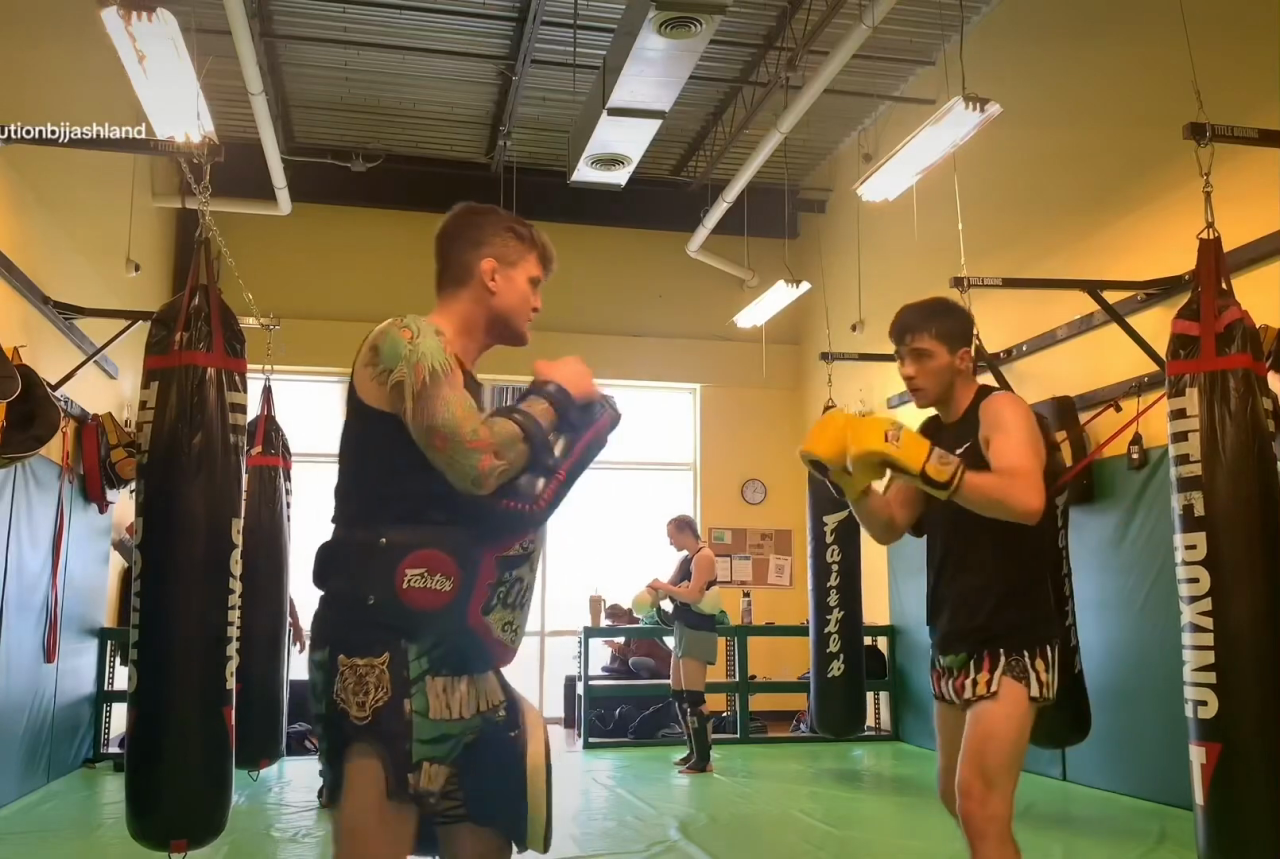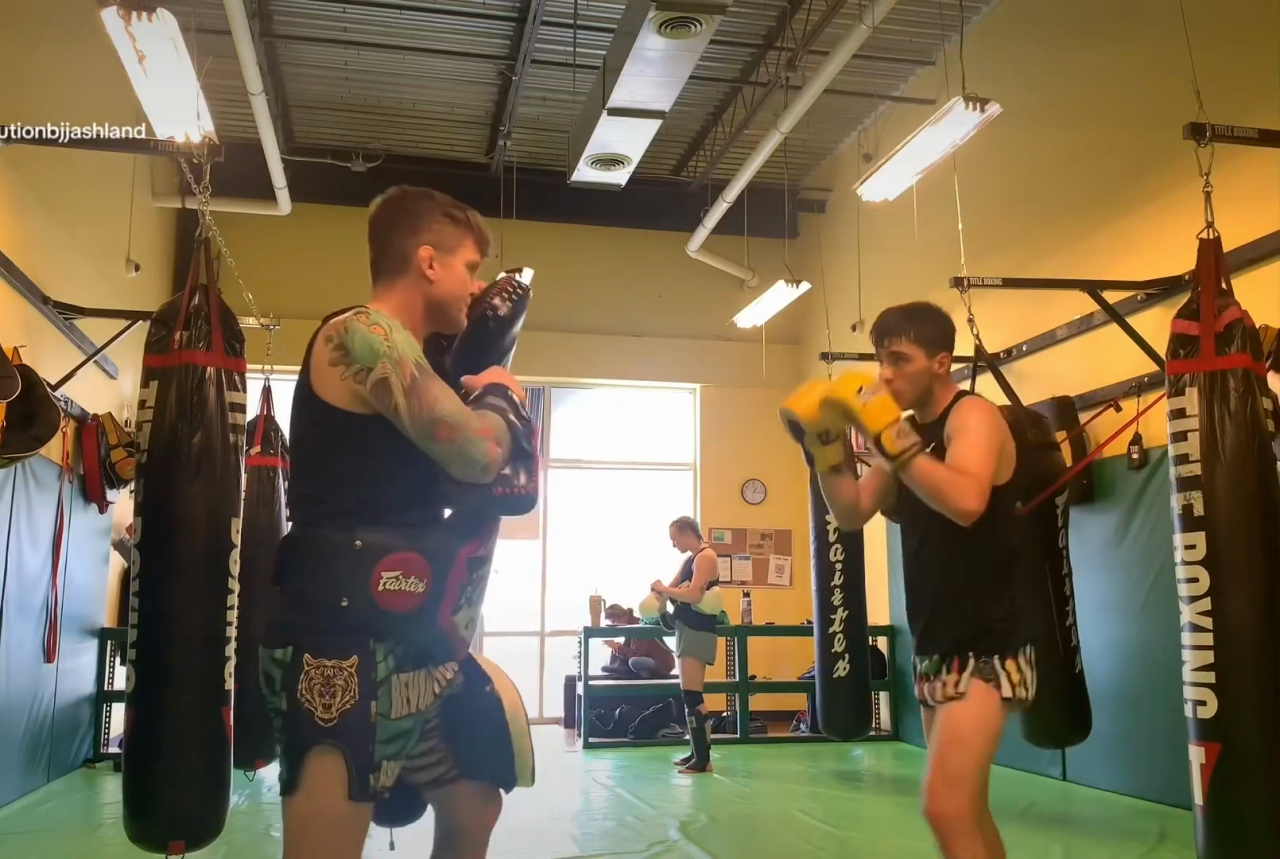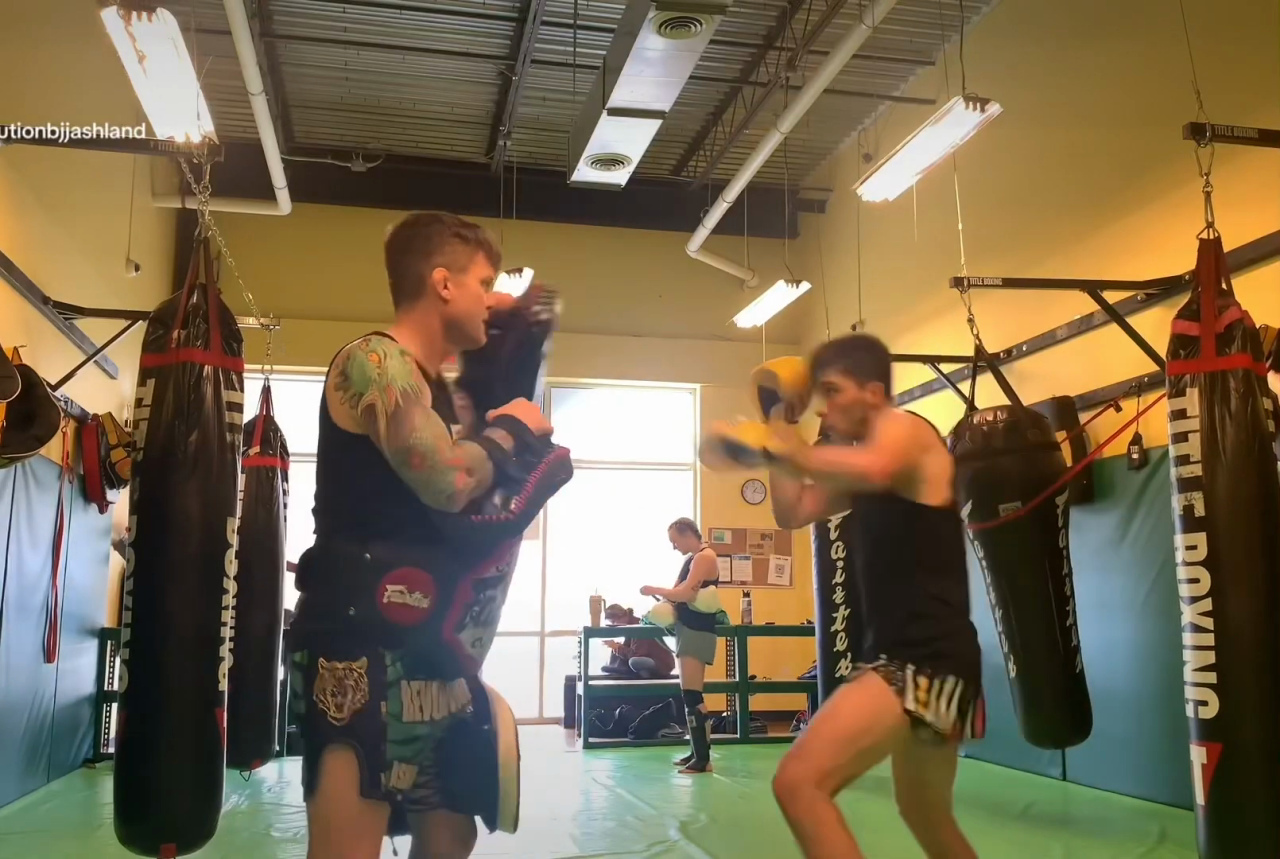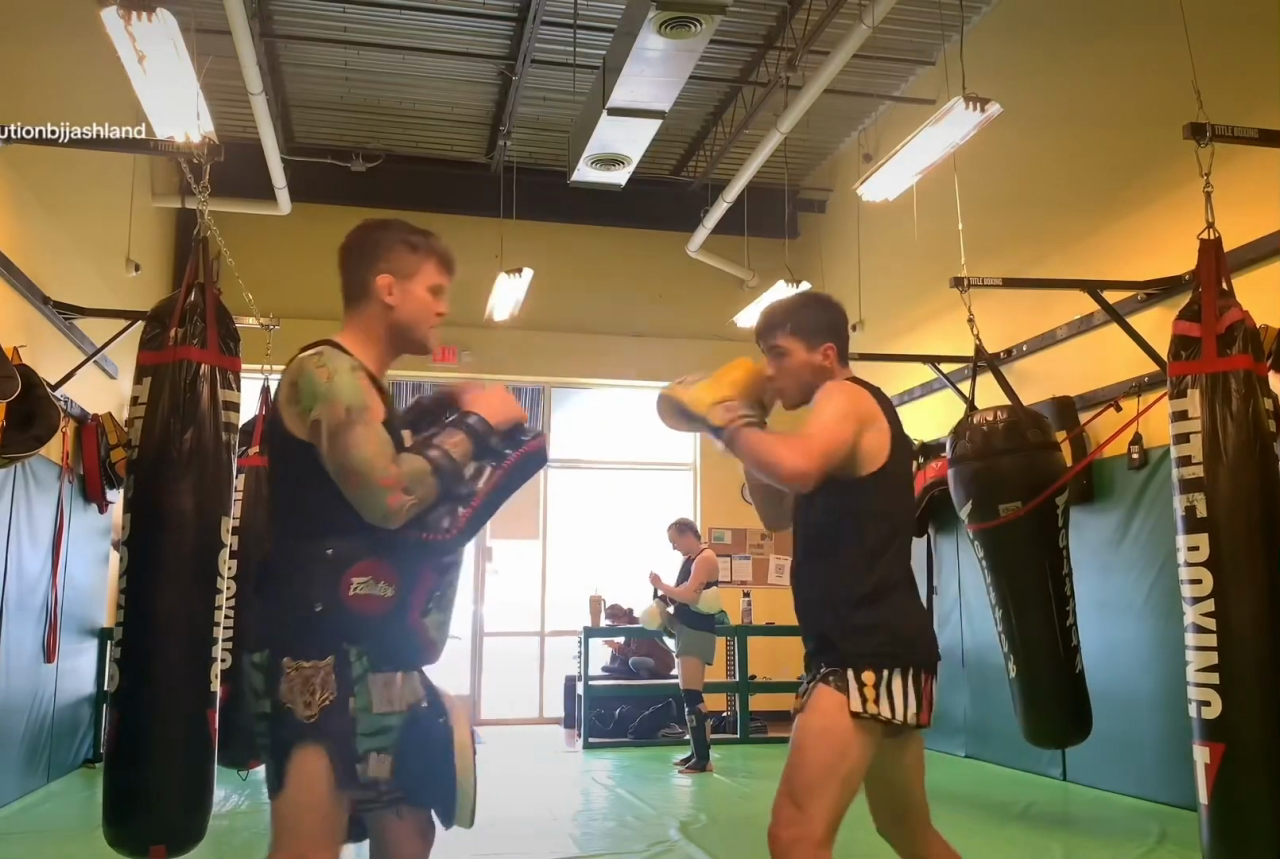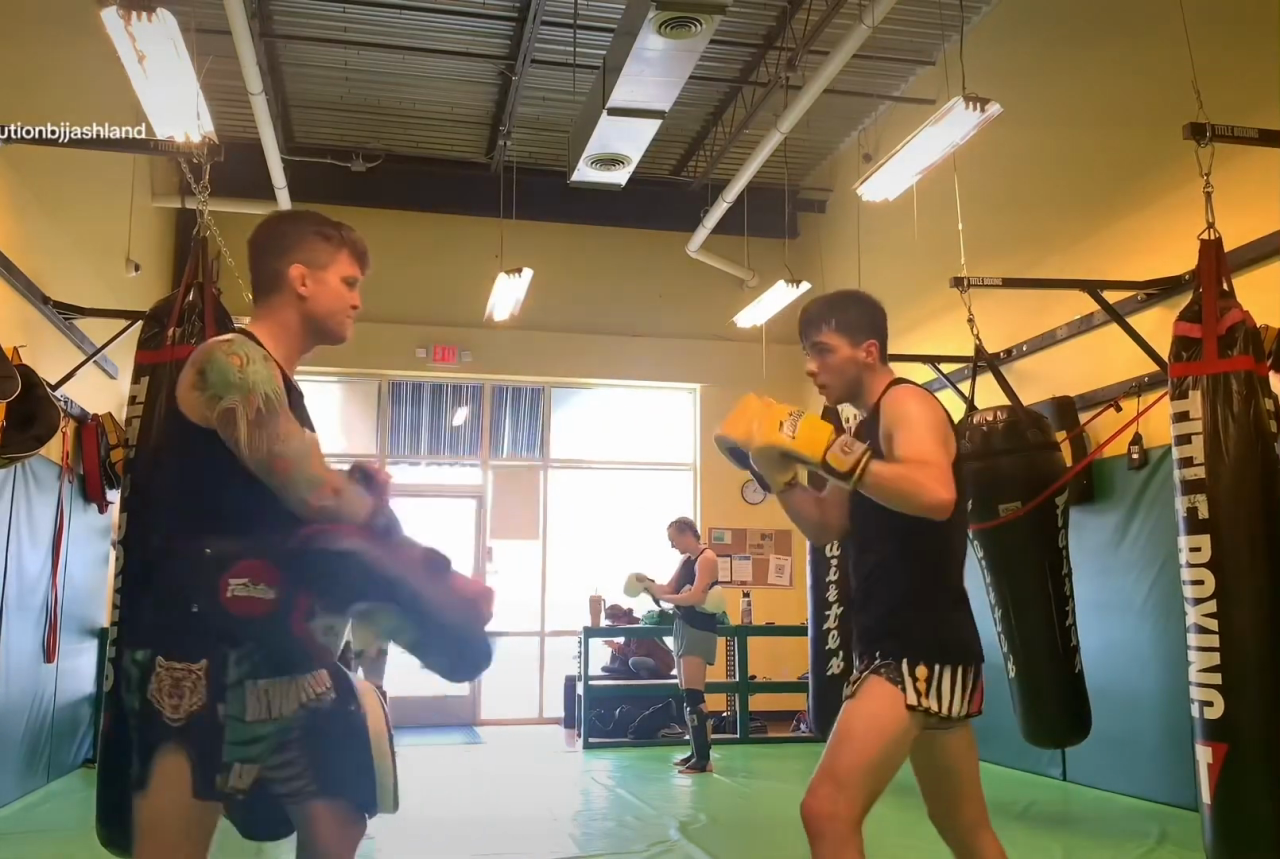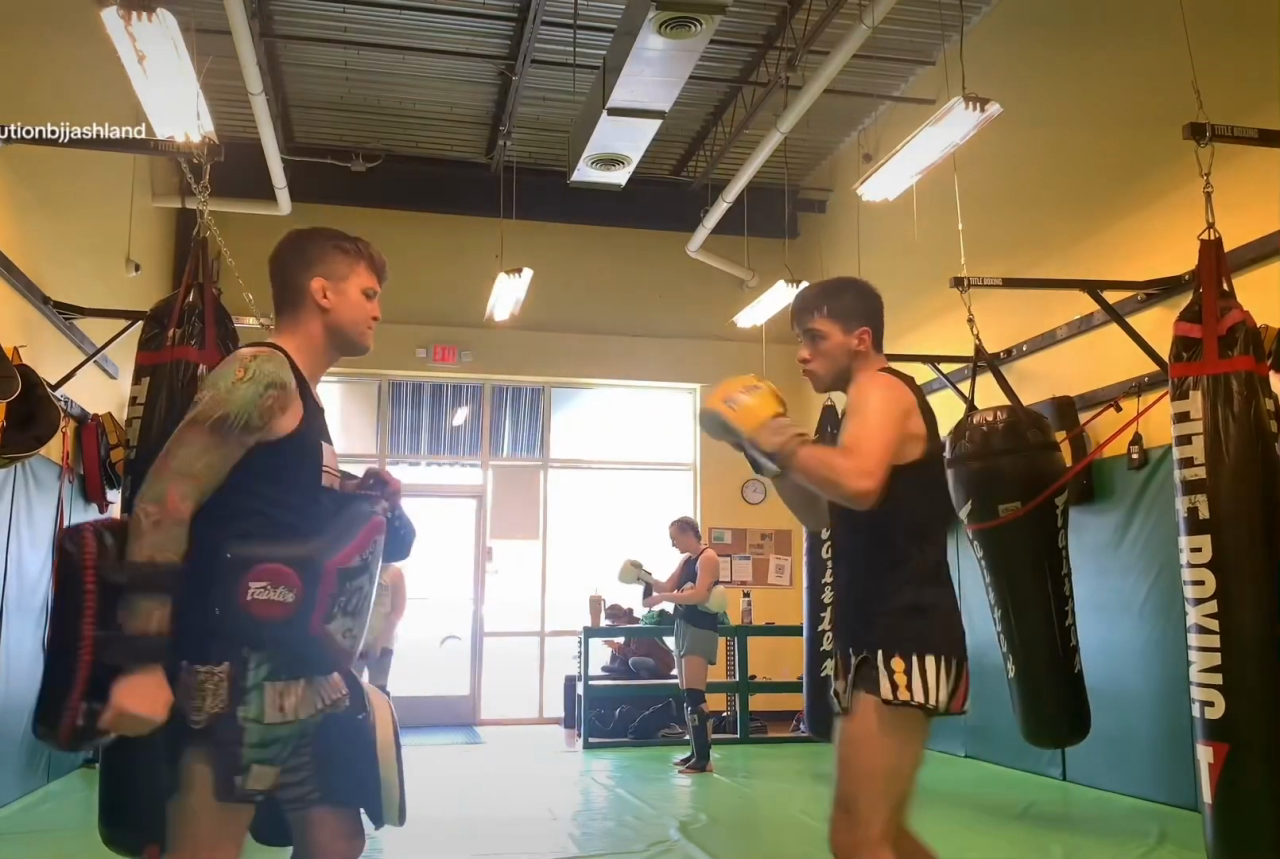
dt=0.3s
person 1, frame 1
left shoulder: (455, 375)
right shoulder: (406, 341)
left elbow: (495, 516)
right elbow: (475, 463)
left wrist: (547, 400)
right wrist: (554, 397)
left hip: (452, 648)
right hip: (387, 642)
person 1, frame 2
left shoulder: (394, 351)
right shoulder: (362, 333)
right elbow: (477, 454)
left wrist: (476, 370)
right wrist: (500, 392)
left hip: (400, 637)
right hip: (343, 639)
person 1, frame 3
left shoulder: (435, 380)
right shoulder: (376, 362)
right elbow: (450, 481)
right wrist: (512, 426)
left hip: (424, 650)
right hip: (363, 648)
person 1, frame 4
left shoulder: (366, 383)
right shoulder: (324, 372)
right elbow: (389, 499)
left wrist: (465, 414)
right wrist: (474, 424)
left hip: (371, 650)
right hip: (321, 651)
person 1, frame 5
left shoulder: (271, 378)
right shoulder: (231, 363)
right elbow: (314, 492)
left wrist: (362, 485)
left hip: (269, 653)
right hip: (209, 654)
person 1, frame 6
left shoulder: (300, 394)
right shoulder: (261, 375)
right elbow: (161, 508)
left wrist: (361, 498)
right wrist: (143, 661)
left hip: (294, 664)
right hip: (240, 661)
person 2, frame 1
left shoulder: (1002, 412)
right shoulder: (930, 434)
left elbow: (1027, 502)
right elbow: (886, 526)
left wrist: (924, 462)
right wrist: (850, 473)
left hip: (1013, 642)
right hip: (958, 644)
left knee: (980, 806)
right knee: (957, 795)
person 2, frame 2
left shoulder: (974, 416)
right shoulder: (912, 431)
left elbow: (967, 502)
right elbow: (852, 513)
left wrist: (885, 433)
right wrist: (823, 443)
left hip: (985, 645)
right hip: (938, 646)
left knee: (949, 806)
right knee: (955, 803)
person 2, frame 3
left shoulder: (906, 436)
right shoulder: (870, 448)
left elbow: (862, 473)
right elbow: (795, 512)
left wrist: (772, 443)
right wrist: (778, 425)
left hip: (920, 663)
right hip: (921, 662)
left knee: (796, 784)
person 2, frame 4
left shoulder: (843, 399)
right shoulder: (855, 418)
left elbow: (795, 466)
right elbow: (778, 516)
left wrist: (728, 419)
right wrist: (740, 436)
left hip: (864, 655)
right hip: (882, 650)
person 2, frame 5
left shoulder: (907, 404)
right shoulder: (870, 428)
left elbow: (935, 494)
right elbow: (825, 526)
left wrist: (832, 454)
right wrist: (775, 467)
left hip: (918, 649)
right hip: (907, 648)
left knee: (827, 812)
person 2, frame 6
left shoulder: (880, 390)
right shoulder: (868, 409)
left elbow: (859, 485)
right elbow: (821, 513)
left wrist: (775, 433)
right wrist: (765, 448)
left hip: (896, 643)
right hip: (898, 642)
person 3, frame 1
left shoulder: (704, 557)
right shoulder: (686, 560)
left elbow: (694, 595)
right elbow: (671, 587)
left wrist: (663, 587)
right wrist: (656, 590)
left hip: (698, 633)
right hip: (684, 631)
left knee: (694, 696)
right knee: (679, 694)
left ankle: (704, 759)
right ankle: (694, 751)
person 3, frame 2
left shoulder: (706, 557)
right shoulder: (690, 560)
left elbow: (694, 595)
right elbow: (673, 589)
left wrist: (664, 589)
right wrist: (660, 591)
left hip: (698, 633)
right hip: (686, 631)
left knee: (692, 696)
right knee: (689, 696)
left ankle: (704, 759)
right ankle: (697, 752)
person 3, frame 3
left shoulder: (705, 557)
right shoulder: (692, 559)
left elbow: (685, 593)
right elbow: (680, 593)
left wrist: (653, 591)
right wrist: (663, 597)
left hip: (698, 633)
right hip: (687, 631)
left knee: (692, 695)
right knee: (689, 695)
left ankle: (703, 759)
right ankle: (697, 752)
person 3, frame 4
left shoulder: (705, 559)
right shoulder: (690, 560)
left elbow: (689, 595)
right elbow: (679, 594)
left wrist: (660, 585)
right wrist: (663, 596)
left hip: (697, 632)
right hip: (685, 630)
left knee: (692, 695)
right knee: (688, 695)
left ankle: (704, 758)
right ankle: (696, 752)
person 3, frame 5
left shoulder: (707, 558)
right shoulder: (686, 561)
left elbow: (696, 597)
right elbow: (669, 589)
left wrist: (663, 597)
right wrist: (649, 586)
left hip: (699, 632)
right hip: (683, 629)
left knee: (693, 695)
right knee: (686, 695)
left ankle: (703, 759)
right ankle: (696, 753)
person 3, frame 6
left shoulder: (707, 558)
right shoulder: (686, 560)
left elbow: (699, 595)
right elbow: (666, 587)
left wrist: (662, 598)
left hip: (700, 630)
right hip: (683, 628)
left knee: (694, 695)
right knee: (686, 695)
left ankle: (703, 758)
right ankle: (696, 752)
